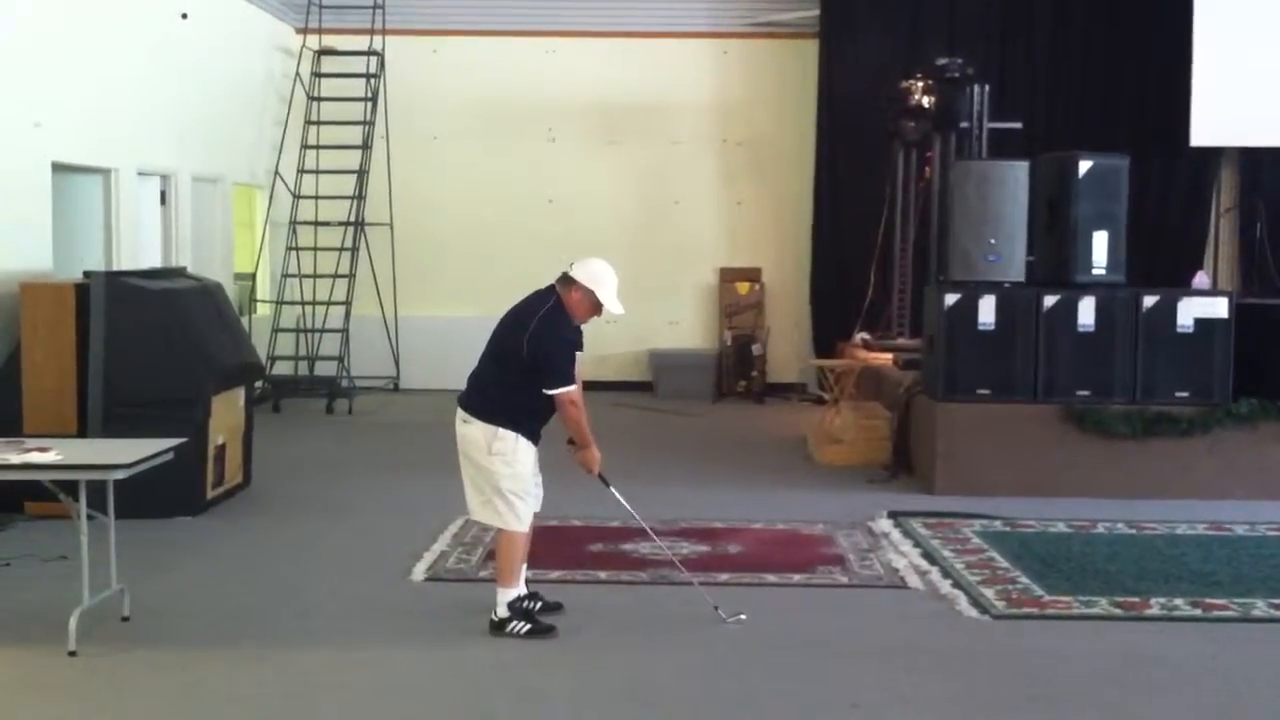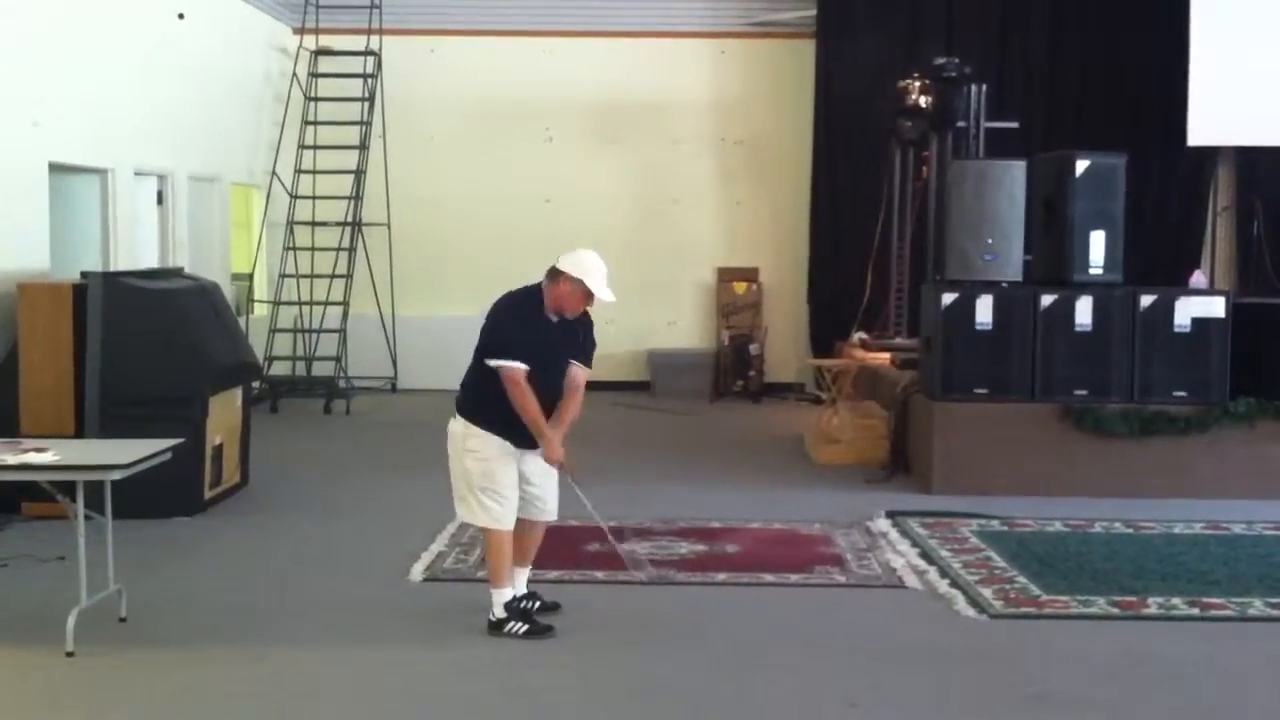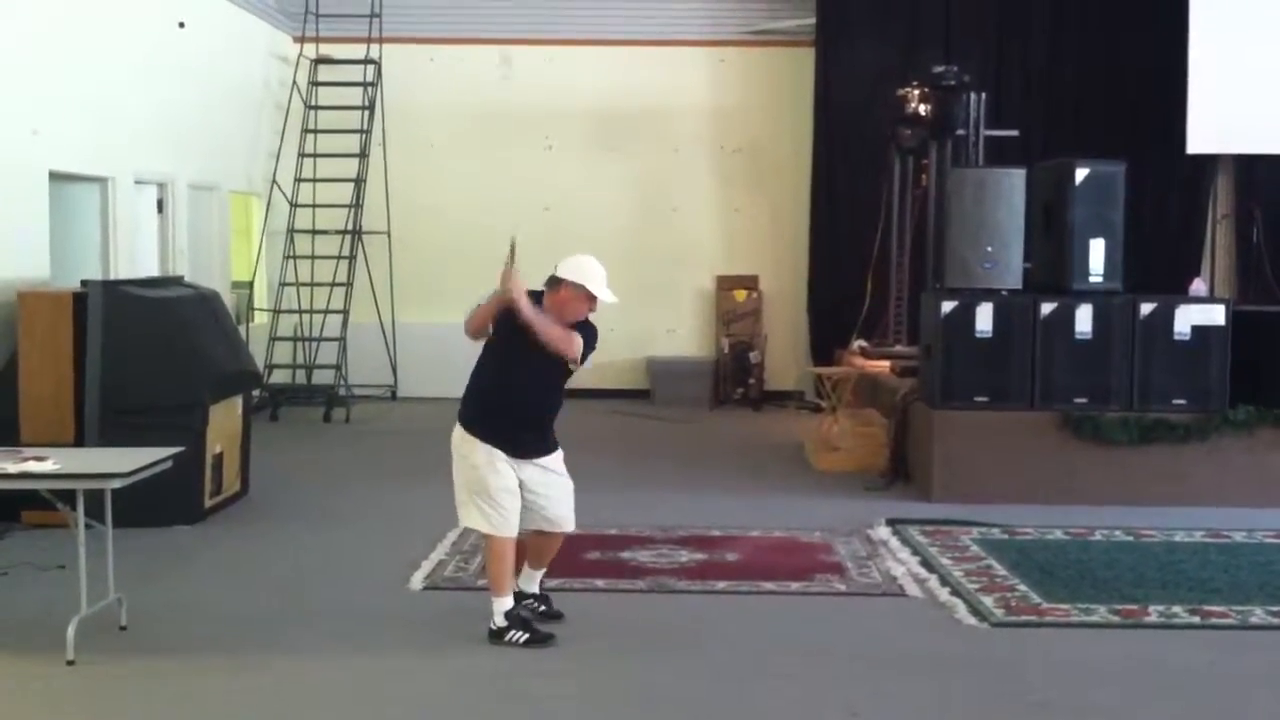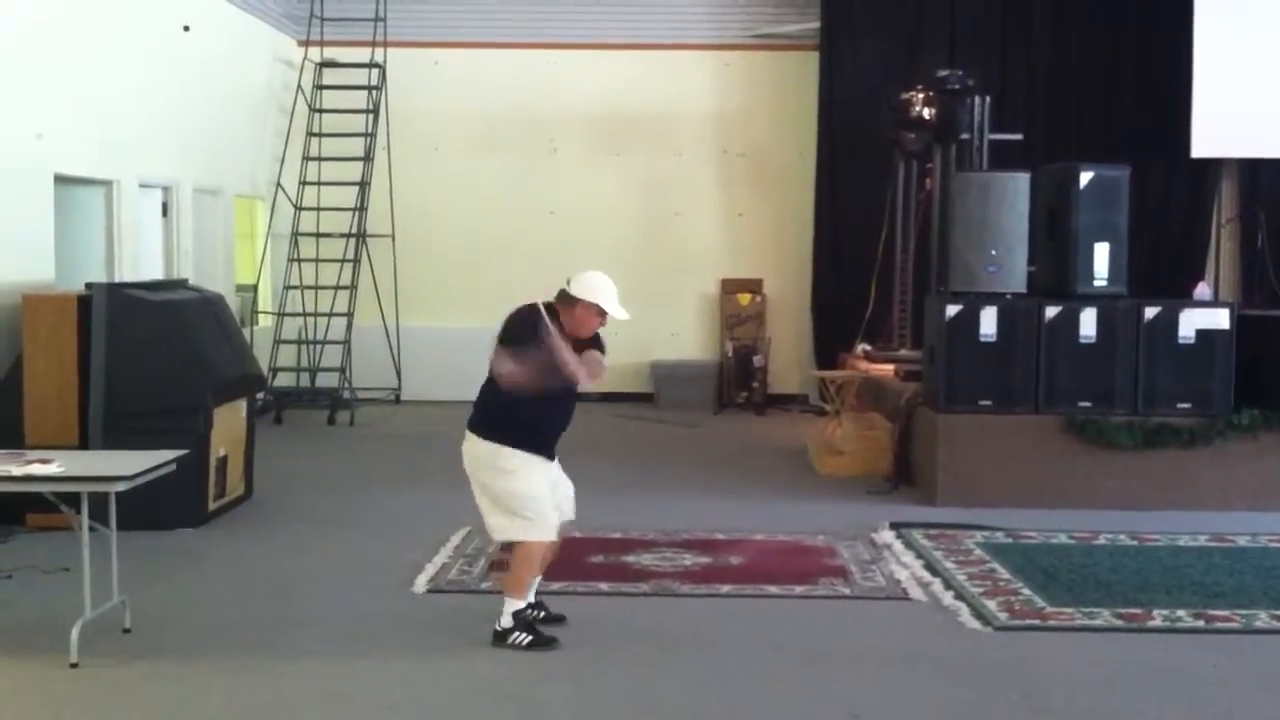
dt=0.4s
person 1, frame 1
left shoulder: (558, 314)
right shoulder: (548, 328)
left elbow: (572, 379)
right elbow: (566, 400)
left wrist: (580, 439)
right wrist: (587, 446)
left hip: (515, 426)
right hip: (493, 428)
left knee: (525, 510)
right knee: (513, 517)
left ankle: (518, 592)
right ankle: (506, 611)
person 1, frame 2
left shoulder: (581, 325)
right shoulder: (512, 309)
left elbow: (575, 384)
right elbow: (514, 381)
left wrist: (557, 434)
right wrist: (545, 436)
left hip: (530, 435)
right hip: (484, 430)
left knee: (538, 513)
right knee: (500, 519)
left ankle: (518, 592)
right ankle: (501, 611)
person 1, frame 3
left shoulder: (583, 334)
right shoulder: (509, 308)
left elbow: (565, 346)
right elbow: (474, 328)
left wrist: (526, 309)
right wrist: (503, 297)
left hip: (539, 447)
right hip: (483, 439)
left knee: (557, 522)
right knee: (502, 528)
left ankle: (527, 591)
right ankle: (503, 619)
person 1, frame 4
left shoulder: (587, 338)
right shoulder: (527, 323)
left elbow: (590, 374)
right elbow: (503, 373)
left wrist: (567, 360)
right wrist: (540, 362)
left hip: (533, 447)
right hip: (500, 447)
left knee: (554, 518)
right knee: (535, 531)
left ankle: (524, 601)
right ankle: (509, 623)
